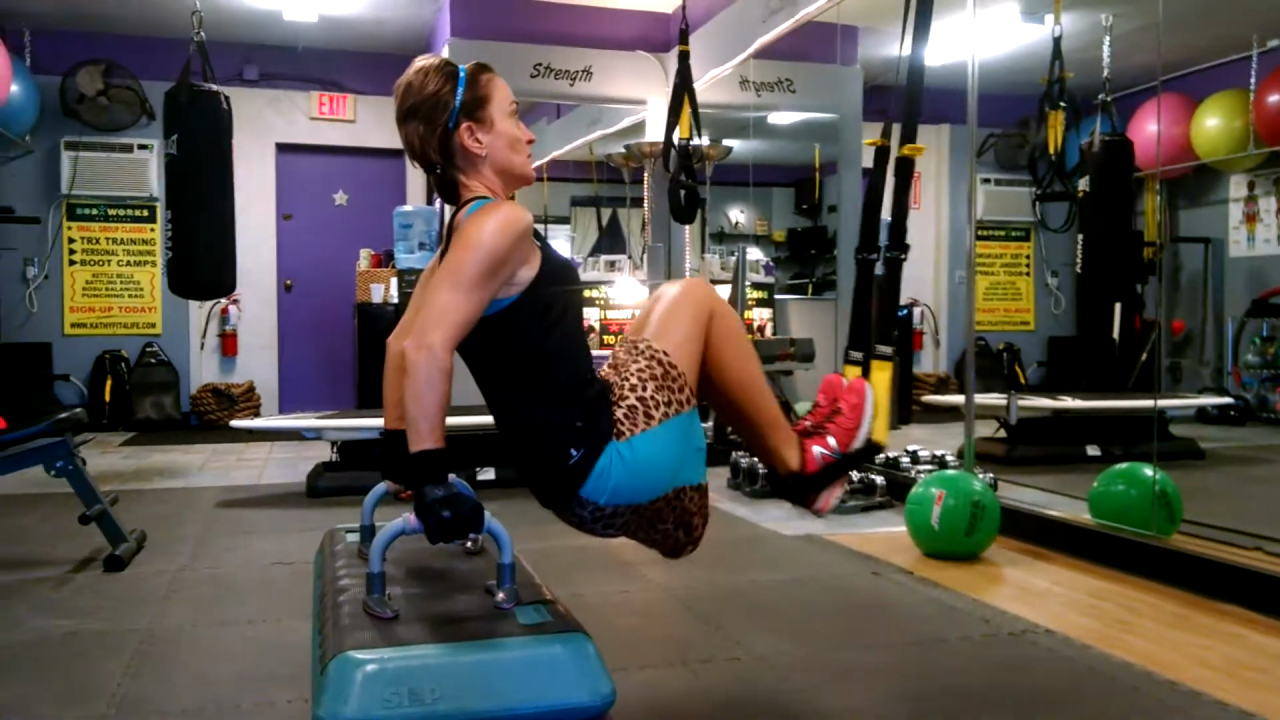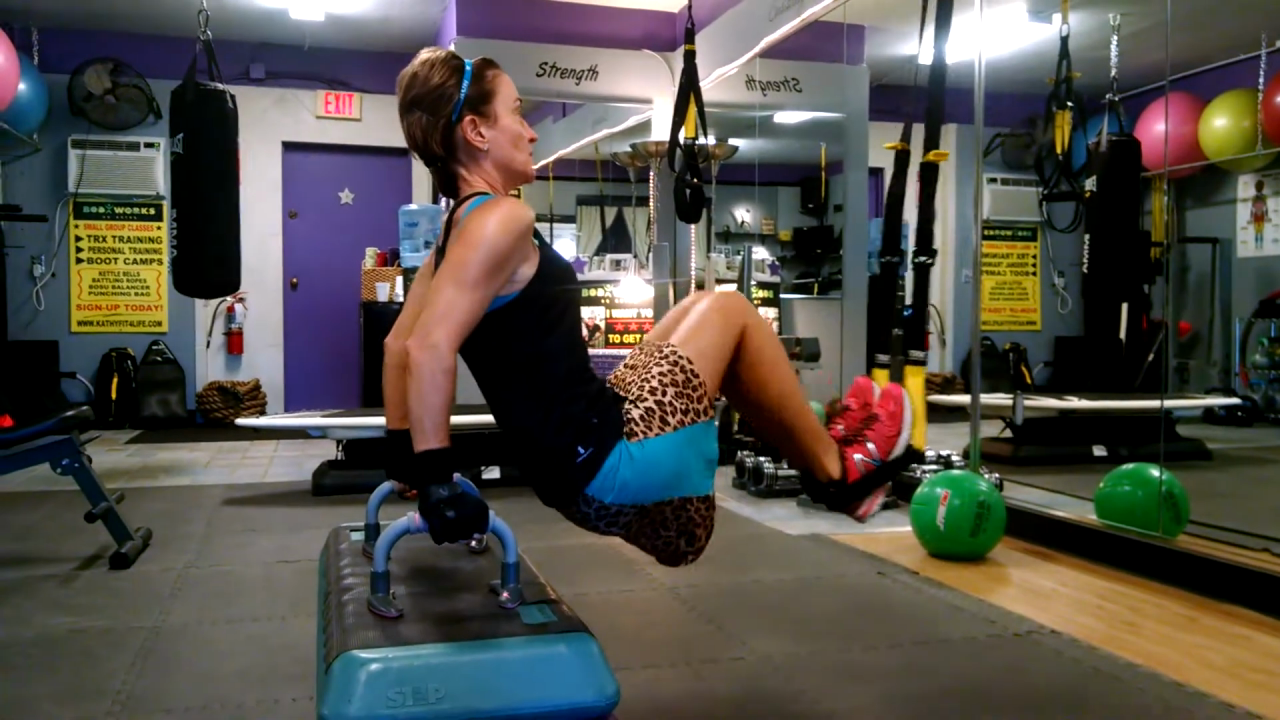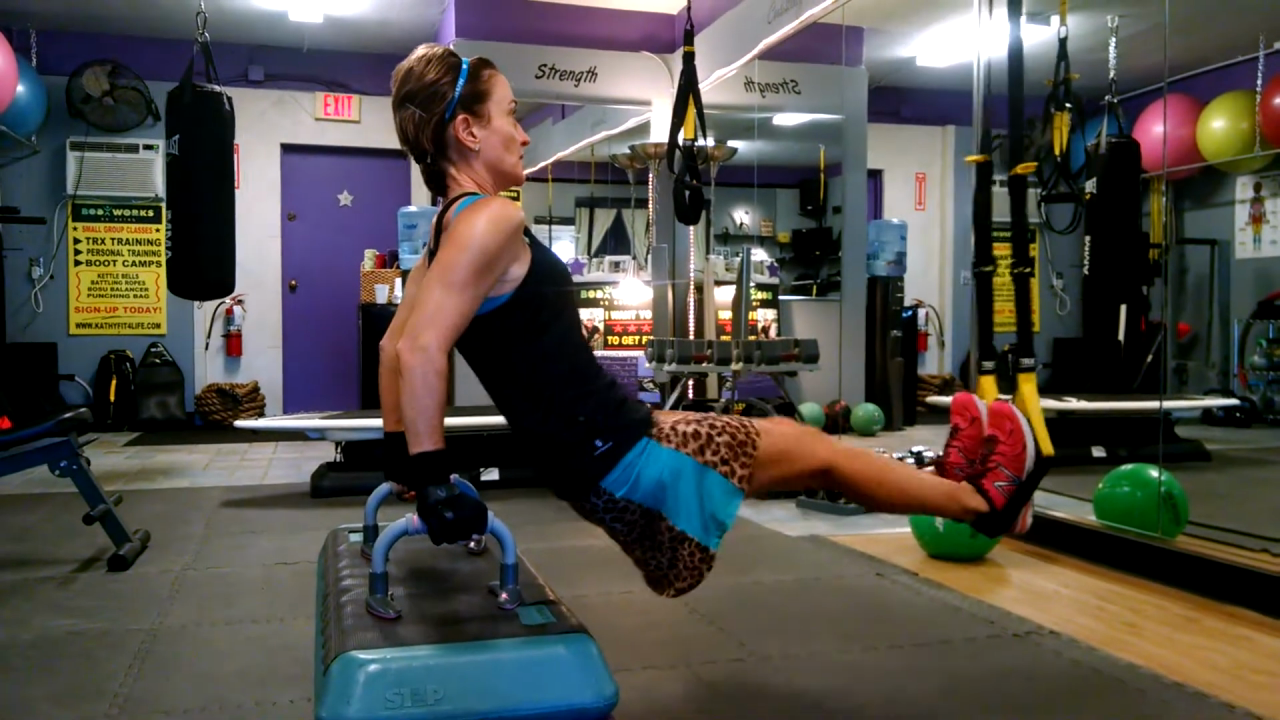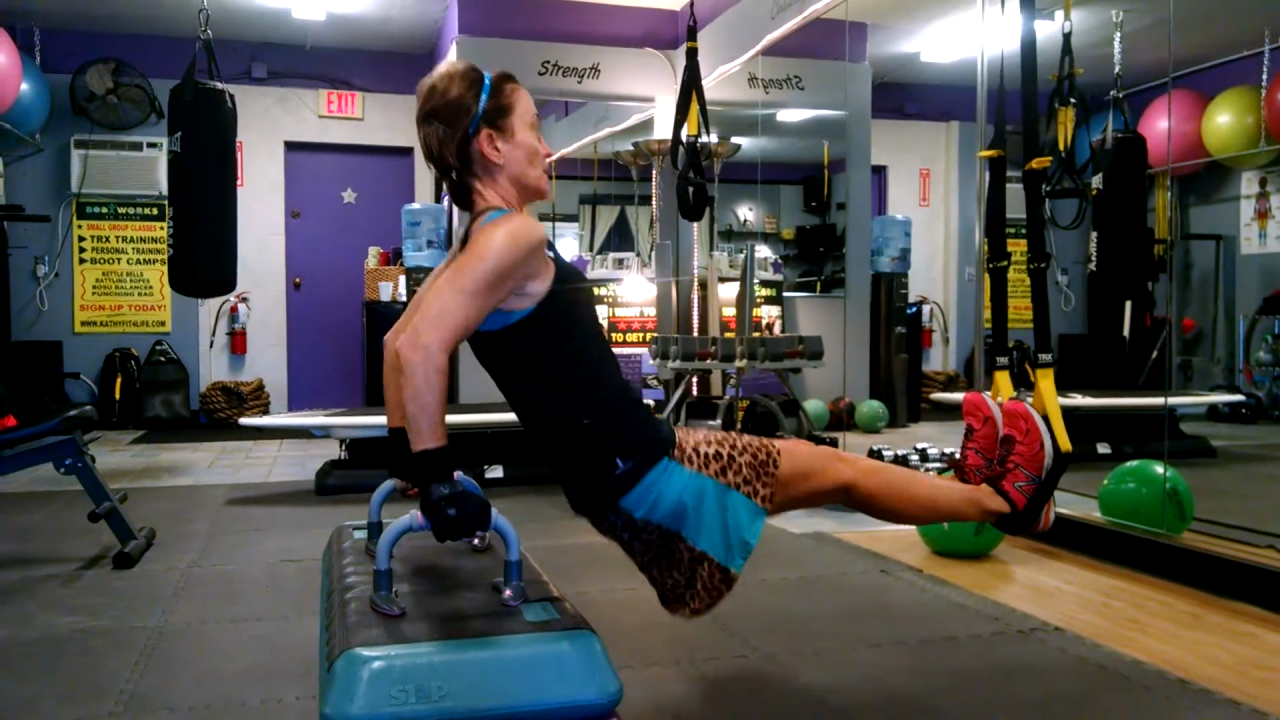
dt=0.4s
person 1, frame 1
left shoulder: (465, 231)
right shoulder: (500, 223)
left elbow: (400, 346)
right elbow: (425, 350)
left wrist: (403, 463)
right wrist: (434, 483)
left hip: (574, 471)
right hip: (604, 473)
left knee: (681, 304)
right knee: (693, 296)
left ankle: (785, 444)
right ankle: (795, 461)
person 1, frame 2
left shoulder: (460, 228)
right shoulder: (504, 219)
left elbow: (402, 346)
right elbow: (427, 351)
left wrist: (409, 464)
right wrist: (437, 482)
left hip: (571, 466)
right hip: (607, 468)
left knee: (704, 316)
right knee: (729, 309)
left ankle: (829, 446)
right ankle: (836, 467)
person 1, frame 3
left shoulder: (452, 232)
right shoulder: (491, 221)
left elbow: (394, 349)
right elbow: (421, 353)
left wrist: (405, 465)
right wrist: (436, 484)
left hip: (596, 458)
right hip: (620, 460)
left knee: (793, 440)
right knee: (813, 449)
left ankle: (954, 487)
right ankle: (984, 501)
person 1, frame 4
left shoulder: (479, 245)
right shoulder: (513, 235)
left elbow: (399, 344)
right elbow: (417, 349)
left wrist: (412, 465)
right wrist: (439, 482)
left hip: (622, 469)
right hip: (641, 475)
left knee: (809, 456)
right knee: (834, 469)
left ankle: (973, 483)
right ankle: (1004, 502)
